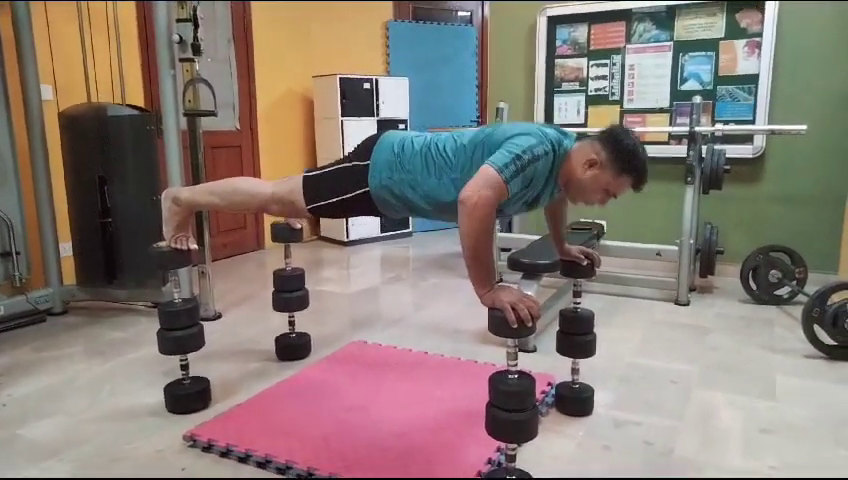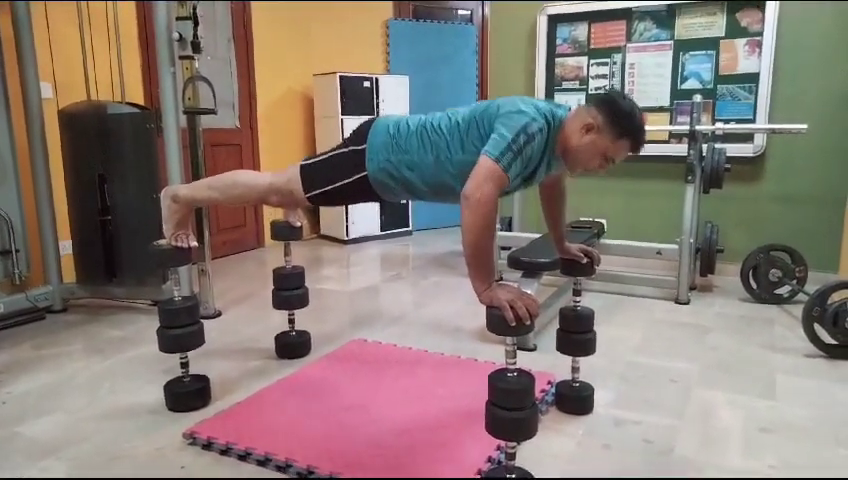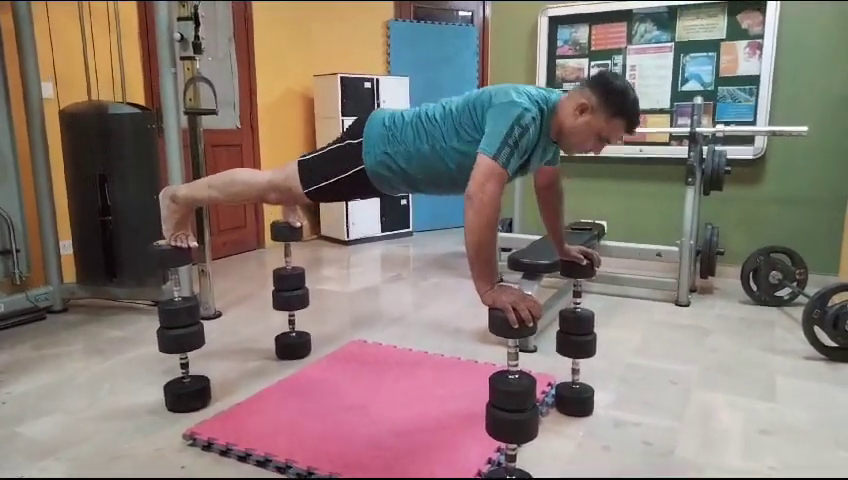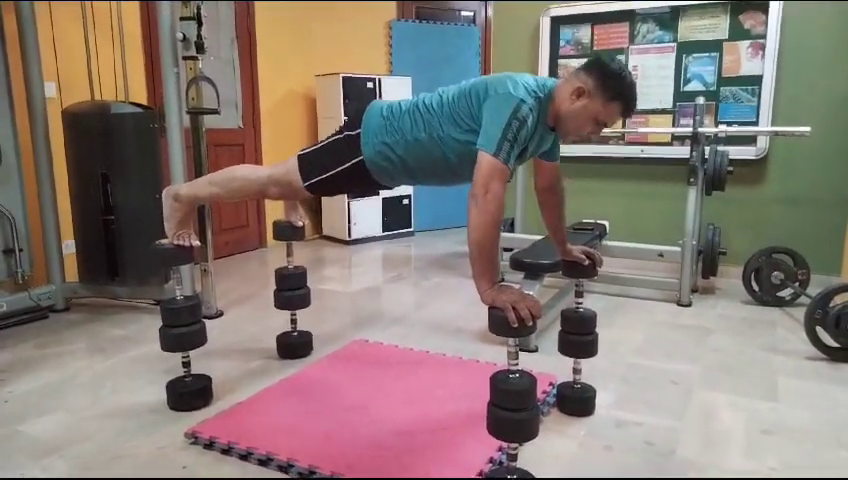
dt=0.2s
person 1, frame 1
left shoulder: (566, 155)
right shoulder: (538, 151)
left elbow: (551, 195)
right elbow: (474, 200)
left wrist: (562, 247)
right wrist: (488, 290)
left hip: (400, 169)
right hip: (383, 172)
right knee: (279, 197)
right ankle: (181, 199)
person 1, frame 2
left shoulder: (560, 134)
right shoulder: (531, 125)
left elbow: (550, 182)
right elbow: (476, 195)
left wrist: (561, 244)
right wrist: (486, 287)
left hip: (393, 161)
right hip: (379, 156)
right knee: (279, 185)
right ankle: (180, 196)
person 1, frame 3
left shoulder: (554, 122)
right shoulder: (523, 112)
left elbow: (547, 183)
right elbow: (480, 194)
left wrist: (561, 247)
right wrist: (489, 287)
left hip: (391, 158)
right hip: (376, 149)
right knee: (276, 185)
right ankle: (180, 196)
person 1, frame 4
left shoulder: (550, 113)
right shoulder: (519, 101)
left elbow: (547, 182)
right elbow: (486, 191)
left wrist: (563, 247)
right wrist: (489, 287)
left hip: (390, 155)
right hip: (375, 141)
right knee: (276, 180)
right ankle: (182, 196)
